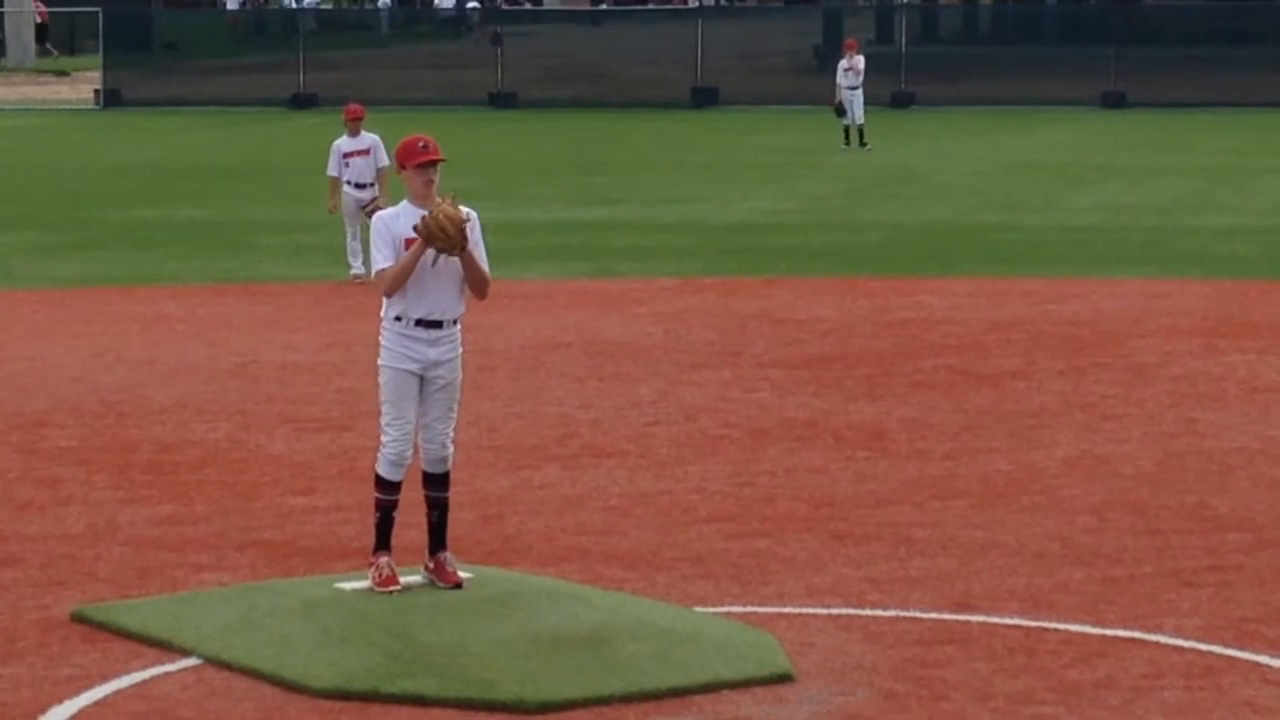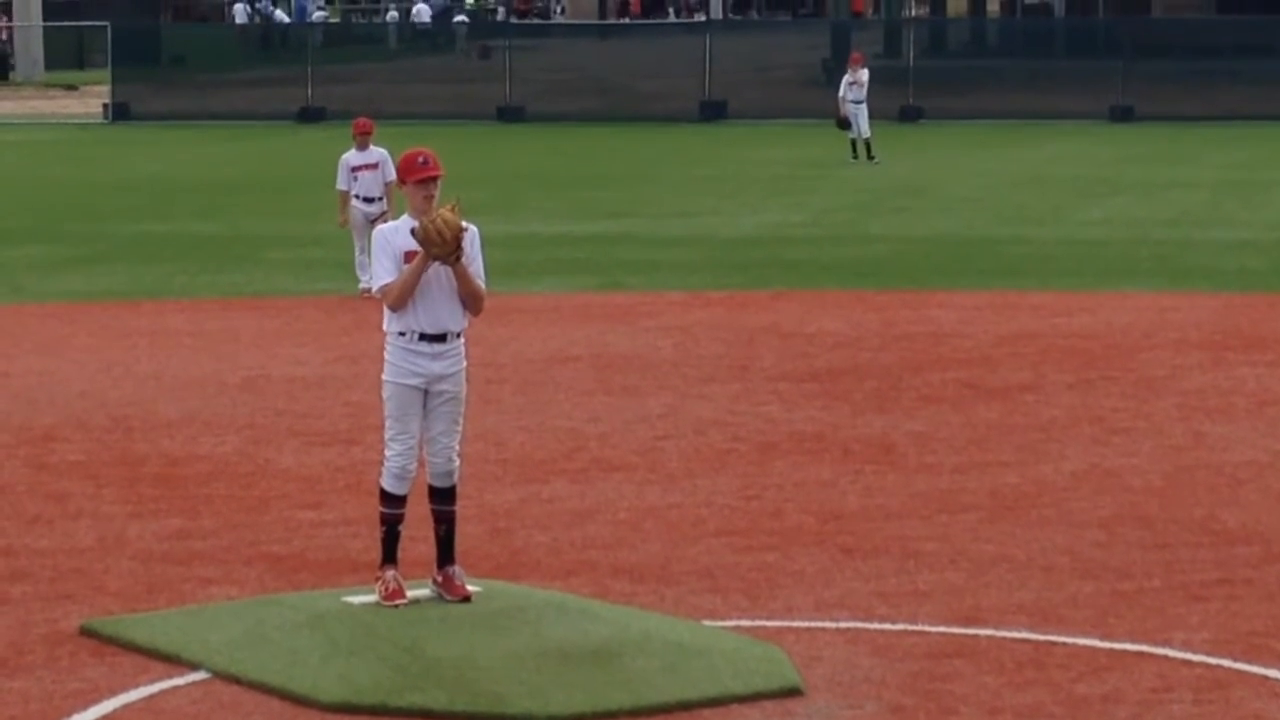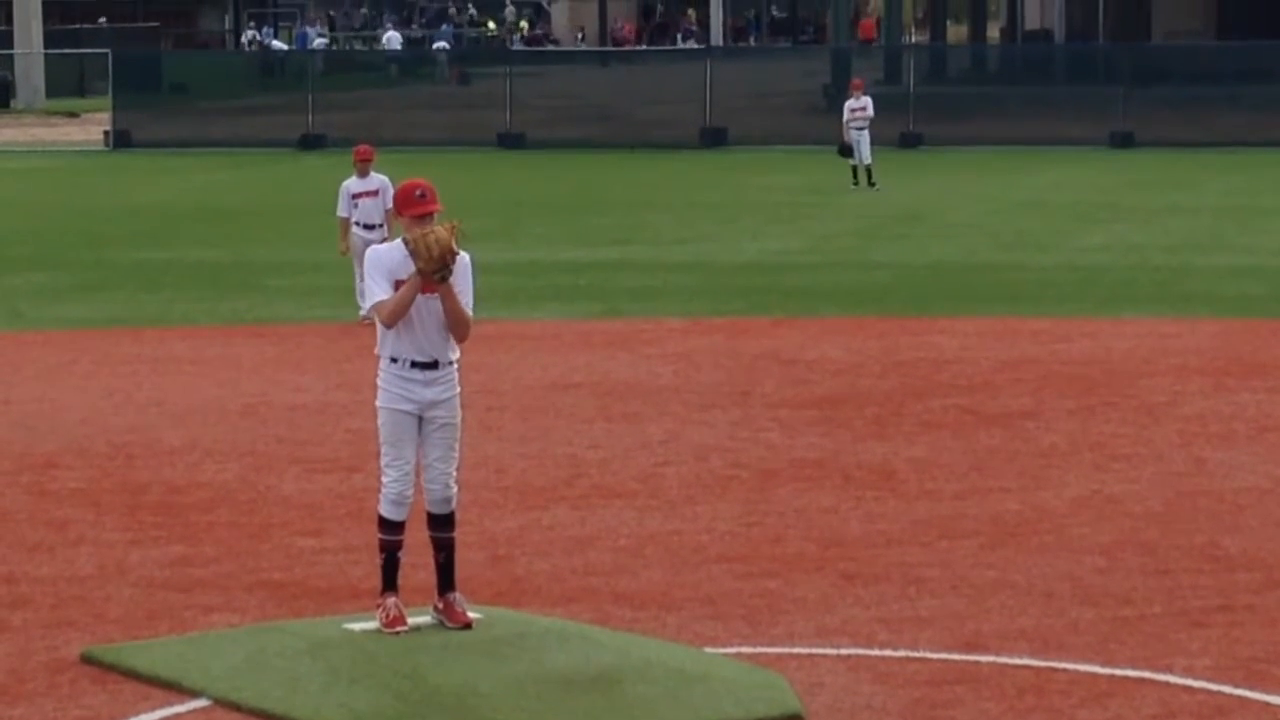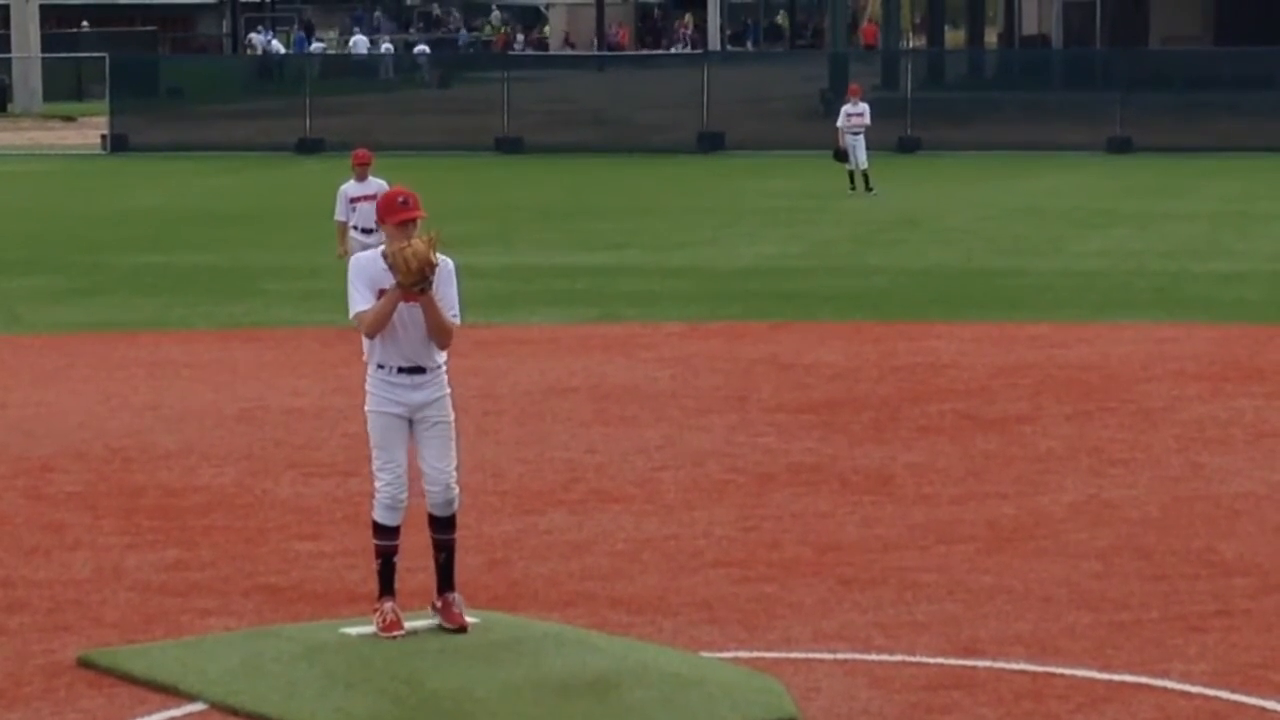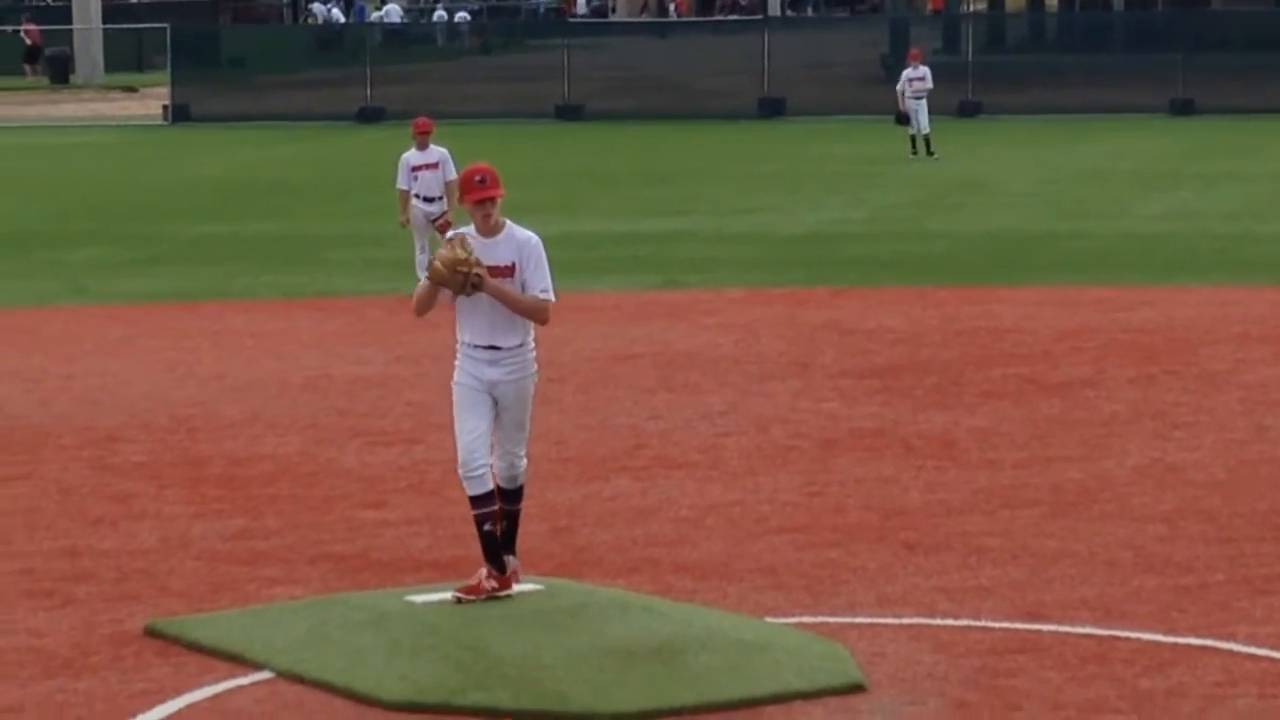
dt=1s
person 1, frame 1
left shoulder: (464, 219)
right shoulder: (387, 221)
left elbow: (483, 291)
right elbow: (385, 285)
left wrist: (462, 248)
right wrist: (423, 243)
left hip: (446, 344)
right hip: (401, 344)
left knee: (439, 447)
right knee: (396, 446)
left ankle: (438, 552)
right ankle: (381, 552)
person 1, frame 2
left shoulder: (465, 233)
right shoulder: (387, 235)
left elbow: (478, 306)
right elbow: (392, 300)
left wrist: (454, 260)
right wrist: (425, 256)
left hip: (451, 356)
right hip: (405, 357)
left knee: (445, 460)
right knee: (400, 459)
left ankle: (446, 566)
right ankle: (388, 566)
person 1, frame 3
left shoulder: (458, 261)
right shoulder: (380, 258)
left elbow: (463, 333)
right elbow: (387, 317)
left wrist: (443, 282)
right wrist: (420, 273)
left hip: (443, 383)
right hip: (397, 383)
left knee: (442, 486)
right knee: (397, 485)
left ankle: (447, 593)
right ankle: (389, 594)
person 1, frame 4
left shoulder: (442, 266)
right shoulder: (363, 266)
left elbow: (447, 339)
right elbow: (368, 327)
left wrist: (425, 291)
right wrist: (400, 285)
left hip: (432, 388)
right hip: (386, 389)
left knee: (443, 487)
right knee: (390, 492)
left ankle: (446, 595)
right ankle: (386, 598)
person 1, frame 5
left shoulder: (526, 243)
right shoulder: (457, 243)
left elbow: (542, 314)
right elbow: (419, 308)
left wrist: (489, 285)
right wrist: (437, 276)
left hip: (515, 365)
right hip: (470, 365)
left knee: (510, 462)
right knee: (473, 463)
left ankle: (508, 553)
right ankle: (495, 569)
